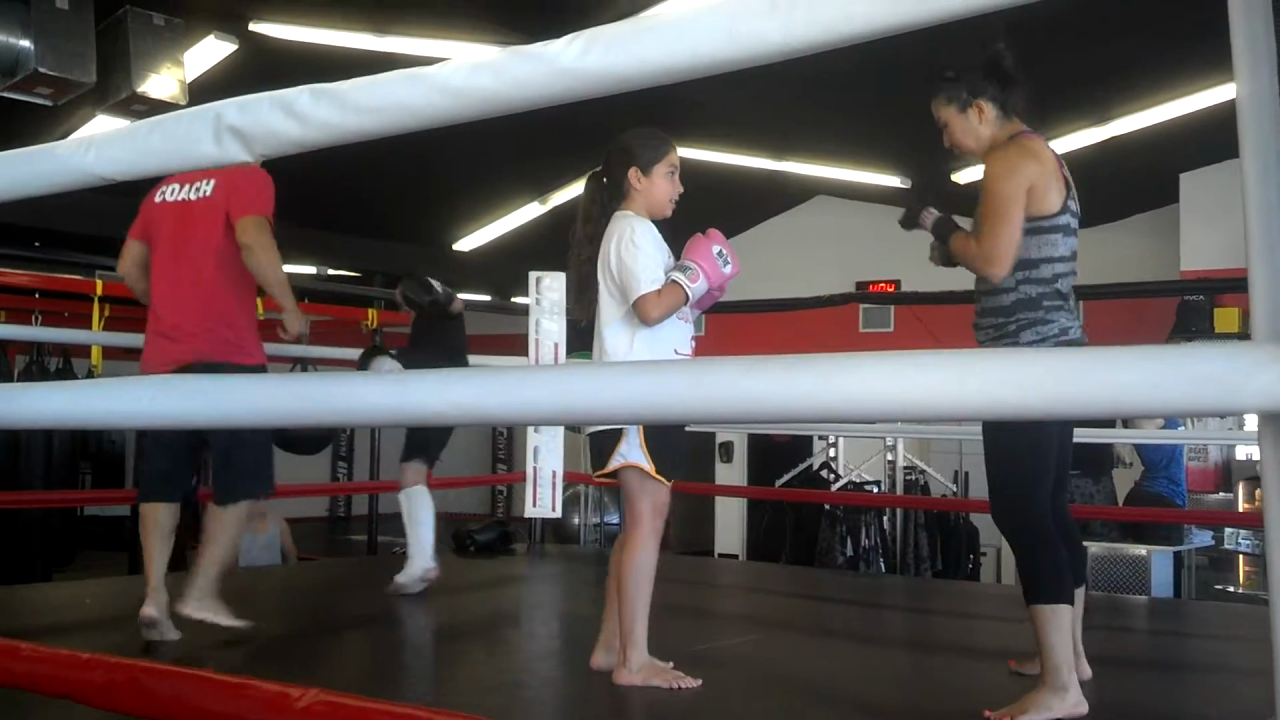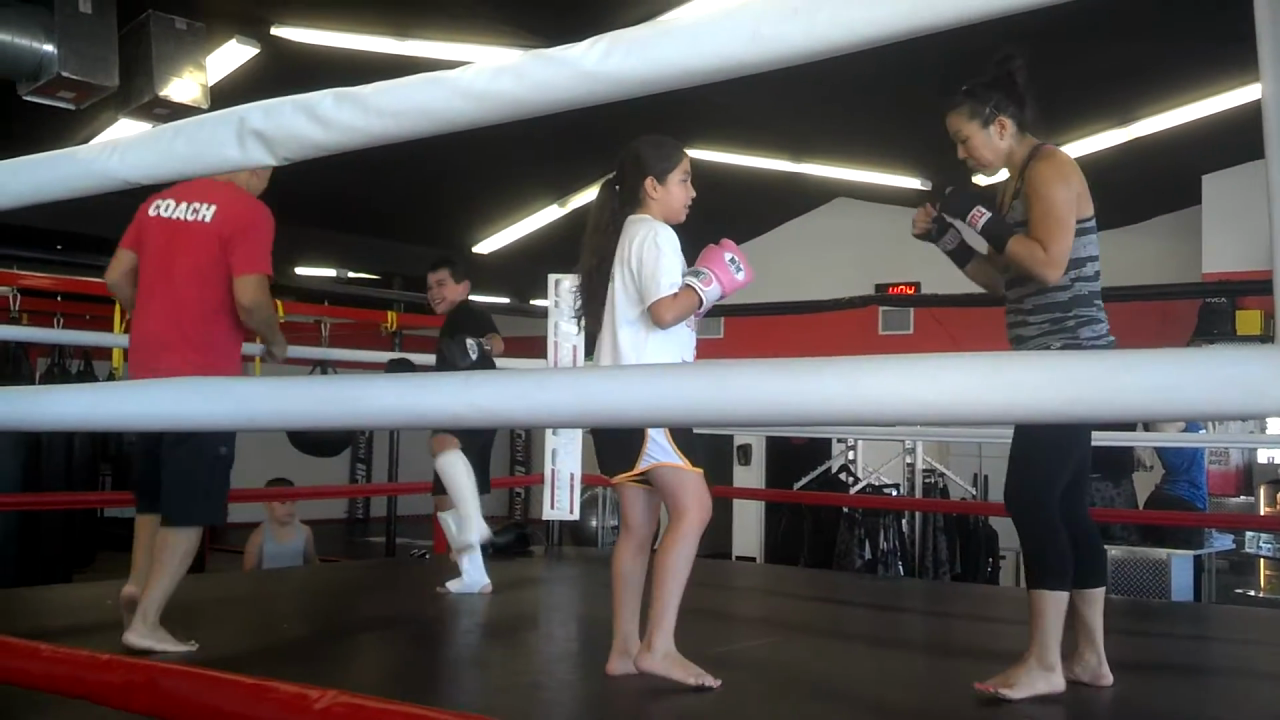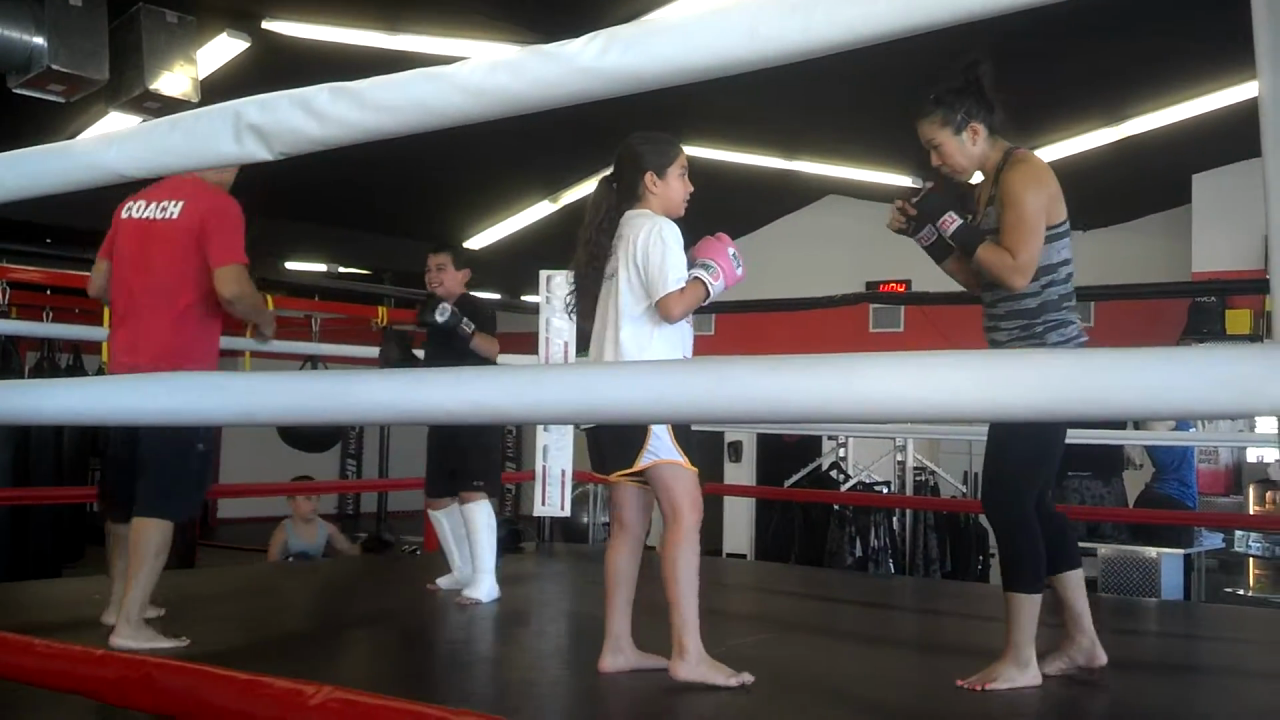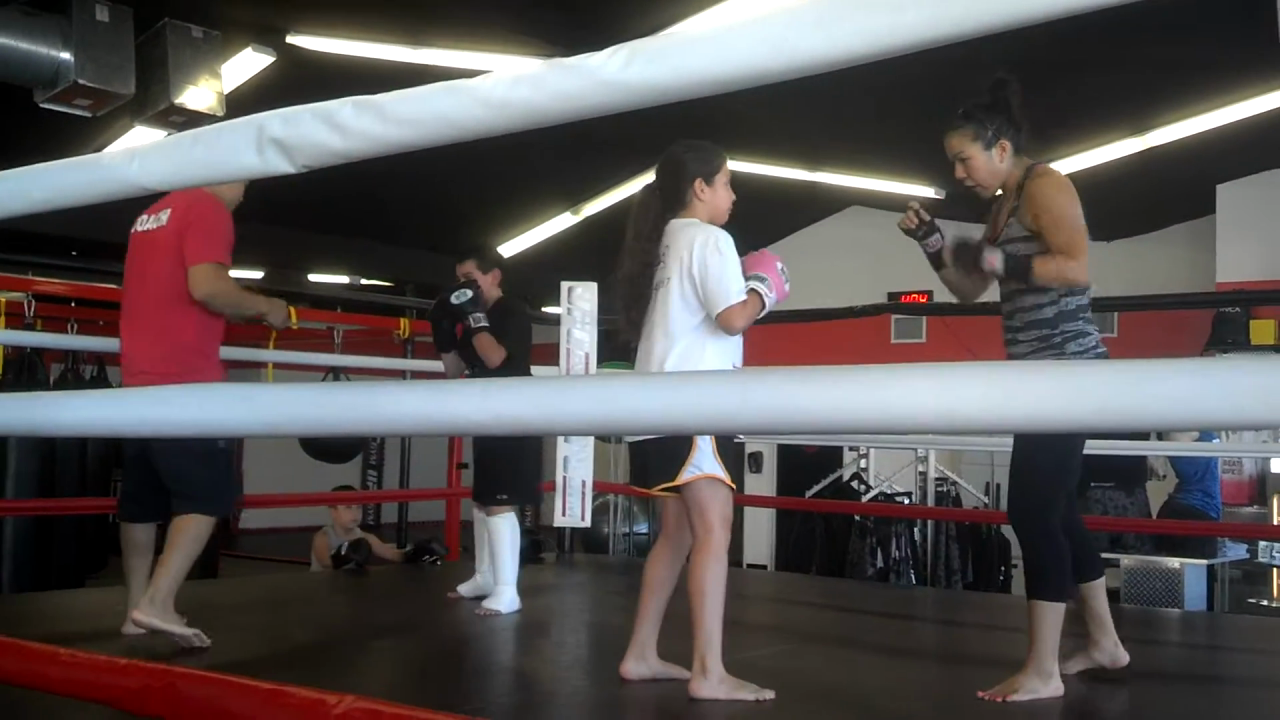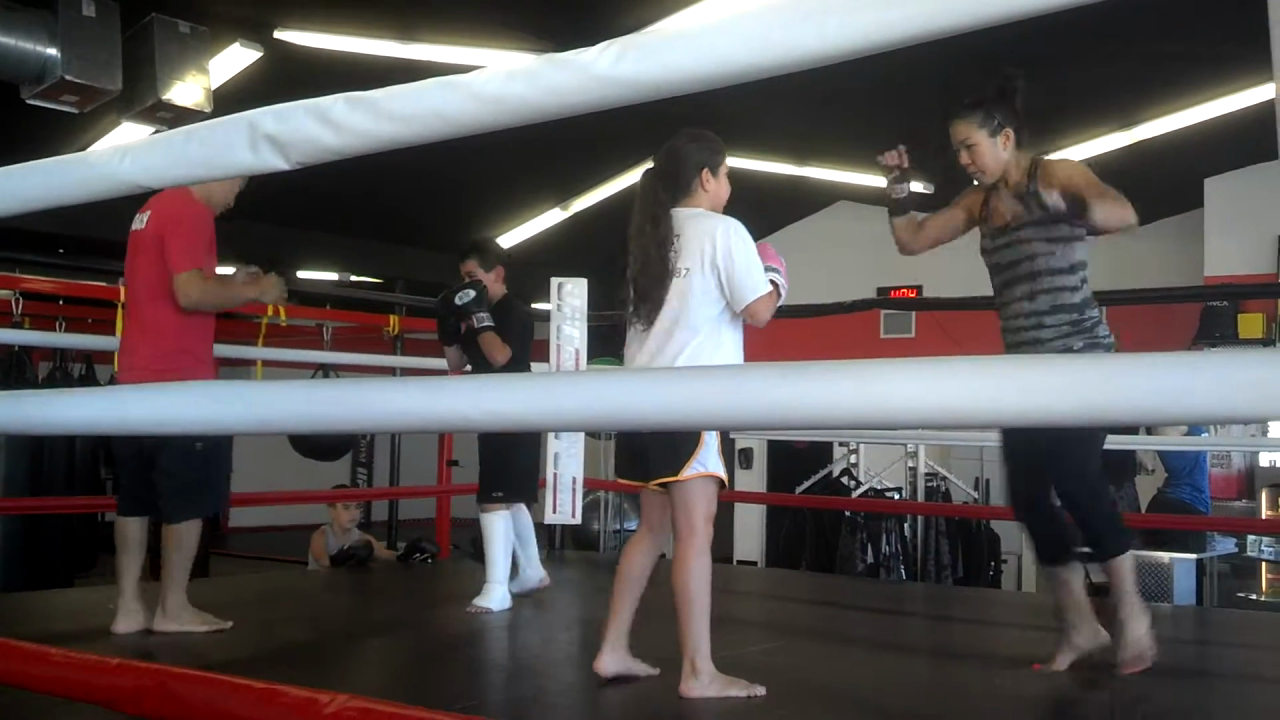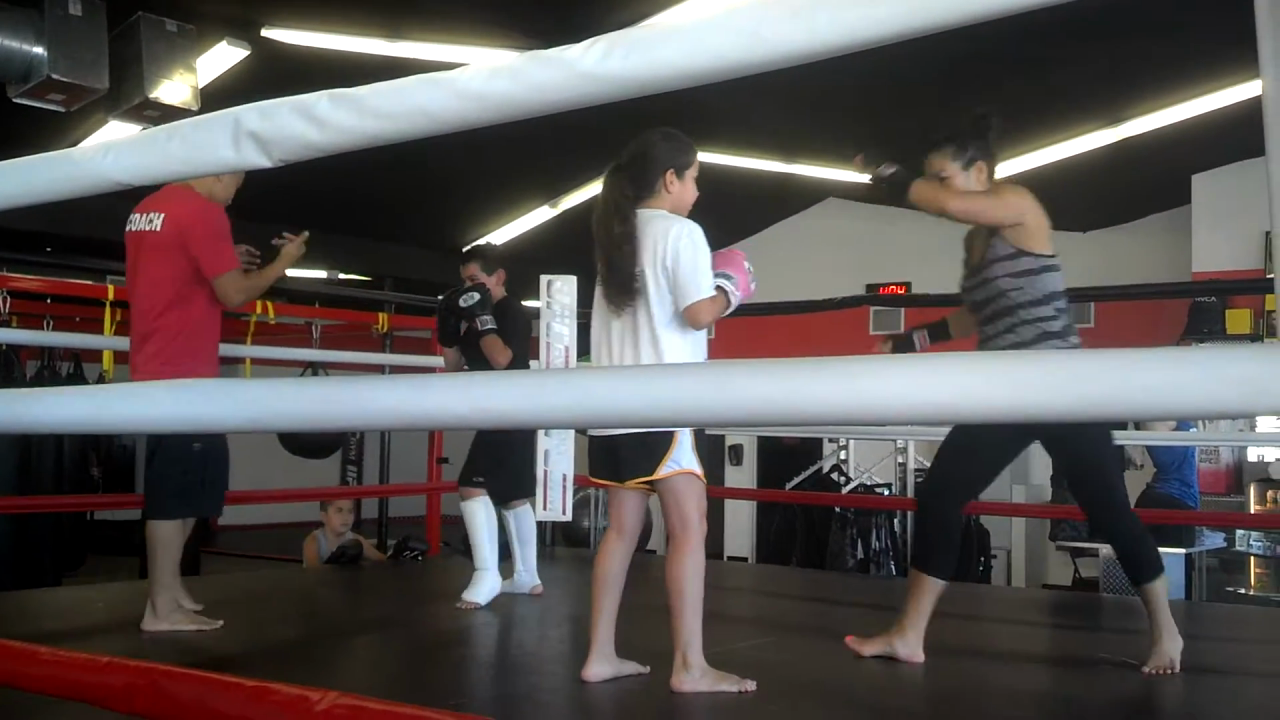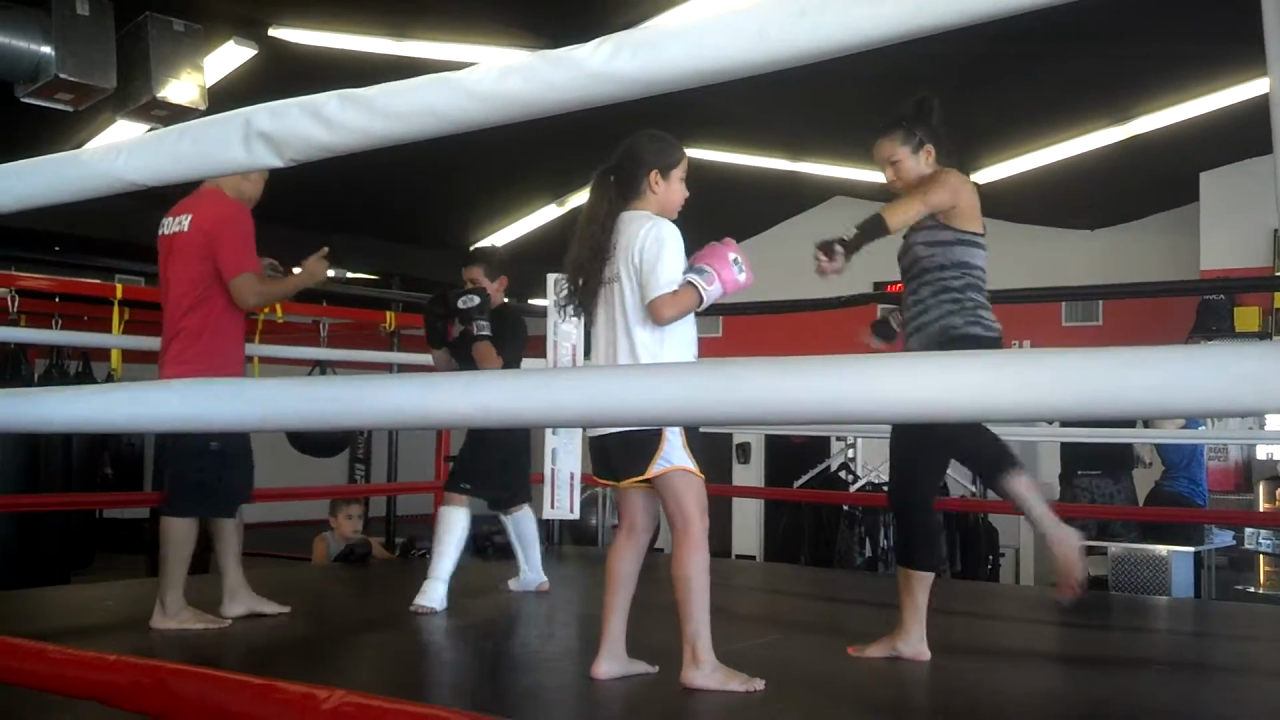
dt=0.3s
person 1, frame 1
left shoulder: (1011, 158)
right shoulder: (1048, 161)
left elbow: (993, 264)
left wrist: (934, 222)
right wrist: (958, 246)
left hip: (1025, 359)
right hip: (1058, 354)
left knee: (1021, 511)
right knee: (1048, 506)
right ankle: (1068, 654)
person 1, frame 2
left shoulder: (1050, 168)
right shoulder: (1015, 185)
left elbow: (1049, 266)
right elbow: (1000, 280)
left wrist: (980, 216)
right wrist: (946, 237)
left hip: (1071, 360)
left knee: (1030, 500)
right knee: (1066, 506)
left ankle: (1044, 663)
right ankle: (1090, 656)
person 1, frame 3
left shoulder: (1026, 174)
right shoulder: (988, 189)
left elbow: (1015, 274)
right elbow: (978, 280)
left wrist: (951, 219)
right wrist: (924, 233)
left knee: (1006, 501)
right knee: (1031, 501)
left ankle: (1021, 660)
right ankle: (1082, 640)
person 1, frame 4
left shoulder: (1045, 187)
right shoulder: (1003, 209)
left elbow: (1075, 267)
right elbow: (967, 291)
left wrist: (989, 258)
right wrist: (928, 239)
left knee: (1032, 512)
right knee: (1054, 511)
left ankle: (1042, 671)
right ankle: (1104, 642)
person 1, frame 5
left shoulder: (1057, 173)
right shoulder: (979, 200)
left elbow: (1123, 214)
right elbow: (910, 241)
left wrist: (1046, 200)
right wrist: (898, 184)
left hip: (1080, 356)
right hip: (1026, 363)
left knee: (1078, 483)
right knee: (1026, 491)
left ankle: (1131, 615)
right ankle: (1081, 625)
person 1, frame 6
left shoulder: (1020, 211)
right shoulder: (974, 240)
left elbow: (943, 201)
left wrist: (892, 176)
right wrist: (917, 339)
left knee: (1105, 510)
right knee: (938, 498)
left ankle: (1164, 630)
right ankle: (909, 635)
person 1, frame 7
left shoulder: (953, 185)
right shoulder: (928, 217)
left elbow: (907, 209)
left wrist: (845, 246)
right wrist: (895, 323)
left hip: (963, 342)
right hip: (931, 357)
left knee: (960, 435)
right knee: (909, 492)
left ankle: (1055, 531)
right ankle: (909, 635)
person 2, frame 1
left shoulder: (633, 233)
right shoulder: (633, 230)
right elbow: (651, 308)
left wrist: (699, 292)
right wrist: (698, 271)
left knee: (644, 520)
right knee: (646, 519)
left ankle: (613, 643)
right ankle: (633, 660)
person 2, frame 2
left shoulder: (627, 236)
right shoulder: (655, 235)
right elbow: (667, 312)
left wrist: (705, 291)
right wrist: (710, 281)
left knee: (638, 525)
right knee: (693, 510)
left ankle: (625, 649)
right ankle: (658, 646)
person 2, frame 3
left shoulder: (621, 233)
right shoulder: (658, 229)
right elbow: (672, 306)
left wrist: (699, 281)
right wrist: (712, 273)
left knee: (630, 522)
right knee: (685, 513)
left ankle: (617, 645)
right ankle: (689, 652)
person 2, frame 4
left shoulder: (660, 244)
right shoulder: (709, 239)
right elbow: (733, 318)
left wrist: (744, 289)
right wrist: (765, 287)
left knee: (675, 535)
right knee: (712, 531)
left ankle: (641, 653)
right ankle: (709, 672)
person 2, frame 5
left shoulder: (654, 234)
right shoulder: (723, 230)
right elbow: (758, 311)
right wrist: (776, 277)
left knee: (653, 529)
right knee: (696, 531)
left ankle: (612, 649)
right ankle: (699, 671)
person 2, frame 6
left shoulder: (618, 237)
right shoulder: (680, 233)
right elbow: (696, 313)
right wrist: (731, 287)
left knee: (623, 527)
right knee: (689, 528)
left ankle: (601, 654)
right ankle: (691, 665)
person 2, frame 7
left shoulder: (610, 235)
right shoulder: (658, 231)
right elbow: (665, 308)
left wrist: (695, 282)
right wrist: (713, 279)
left knee: (634, 526)
right knee: (692, 523)
left ankle: (611, 652)
right ankle: (699, 660)
person 3, frame 1
left shoulder: (164, 190)
right shoulder: (248, 178)
left elbow: (130, 267)
right elbow: (253, 240)
right wrist: (290, 310)
left hip: (163, 354)
right hip: (225, 353)
left knee: (162, 485)
right knee: (241, 477)
left ankle: (154, 598)
right ankle: (201, 592)
person 3, frame 2
left shoulder: (159, 201)
right shoulder: (247, 211)
left elbow: (116, 274)
right elbow: (249, 300)
right wrist: (274, 336)
left hip: (146, 371)
right hip: (201, 379)
left knee: (153, 491)
right knee: (189, 507)
left ankle: (138, 582)
right ankle: (144, 621)
person 3, frame 3
left shoulder: (133, 202)
right shoulder: (219, 206)
left elbow: (98, 286)
right elbow: (231, 289)
right wrist: (262, 318)
left hip: (125, 372)
right hip: (181, 376)
left knee: (123, 495)
right knee: (162, 500)
left ankle: (119, 602)
right ankle: (129, 622)
person 3, frame 4
left shoulder: (150, 215)
right shoulder: (208, 210)
right elbow: (205, 286)
left wrist: (239, 302)
right wrist: (263, 307)
left hip: (139, 381)
right hip: (185, 381)
left knee: (141, 502)
right knee: (204, 498)
left ankle: (138, 606)
right ankle: (155, 603)
person 3, frame 5
left shoulder: (154, 209)
right shoulder: (191, 212)
right elbow: (190, 294)
left wrist: (231, 286)
right wrist: (256, 290)
left hip: (140, 379)
right hip: (180, 381)
left knee: (137, 498)
right knee: (189, 498)
left ankle: (128, 607)
right ankle: (173, 607)
person 3, frame 6
left shoulder: (145, 210)
right shoulder: (203, 213)
right elbow: (234, 294)
left wrist: (224, 263)
right wrist: (283, 261)
left hip: (154, 371)
right hip: (182, 376)
left knee: (192, 483)
right knee: (177, 492)
left ankle: (168, 585)
right ankle: (160, 609)
person 3, frame 7
left shoulder: (178, 215)
right shoulder: (229, 213)
right elbow: (248, 296)
left wrist: (247, 269)
right wrist: (305, 277)
left hip: (187, 373)
right hip: (207, 378)
left knee: (225, 484)
right knee: (191, 492)
left ankle: (237, 592)
right ankle: (170, 607)
person 4, frame 1
left shoulder: (436, 313)
right shoulder: (423, 330)
left elbow: (456, 306)
left wrist: (441, 295)
right knee: (411, 478)
right ankle: (421, 560)
person 4, frame 2
left shoulder: (468, 312)
right shoulder: (452, 325)
left elbow: (497, 344)
left wrist: (480, 347)
left knee: (441, 441)
right knee: (445, 499)
left ankle: (474, 525)
right ankle: (474, 576)
person 4, frame 3
left shoulder: (473, 308)
right shoulder: (435, 314)
left elbow: (491, 349)
left wrist: (457, 325)
left knee: (471, 492)
right knee: (438, 498)
left ankle: (486, 580)
right ankle: (463, 572)
person 4, frame 4
left shoulder: (513, 312)
right shoulder: (481, 316)
left elbow: (494, 358)
right elbow: (455, 370)
left wrist: (473, 315)
right wrist: (443, 331)
left knee: (498, 503)
right knee: (483, 502)
left ankle: (506, 592)
right ankle: (485, 577)
person 4, frame 5
left shoulder: (515, 311)
right shoulder: (486, 312)
left elbow: (499, 357)
right elbow: (456, 364)
left wrist: (478, 314)
right wrist: (449, 326)
left knee: (494, 500)
right knee: (510, 500)
left ankle: (497, 588)
right ankle: (532, 571)
person 4, frame 6
left shoulder: (513, 313)
right shoulder: (482, 318)
left elbow: (501, 359)
right elbow: (453, 366)
left wrist: (482, 317)
right wrist: (448, 328)
left knee: (473, 489)
right knee: (514, 497)
left ankle: (486, 576)
right ankle: (527, 576)
person 4, frame 7
left shoulder: (509, 320)
right shoulder: (477, 320)
left elbow: (490, 366)
right elbow: (445, 367)
left wrist: (477, 321)
right wrist: (437, 332)
left hip: (498, 425)
right hip: (497, 425)
left knee: (456, 496)
right knee: (512, 502)
left ankle: (435, 588)
right ankle: (533, 574)
